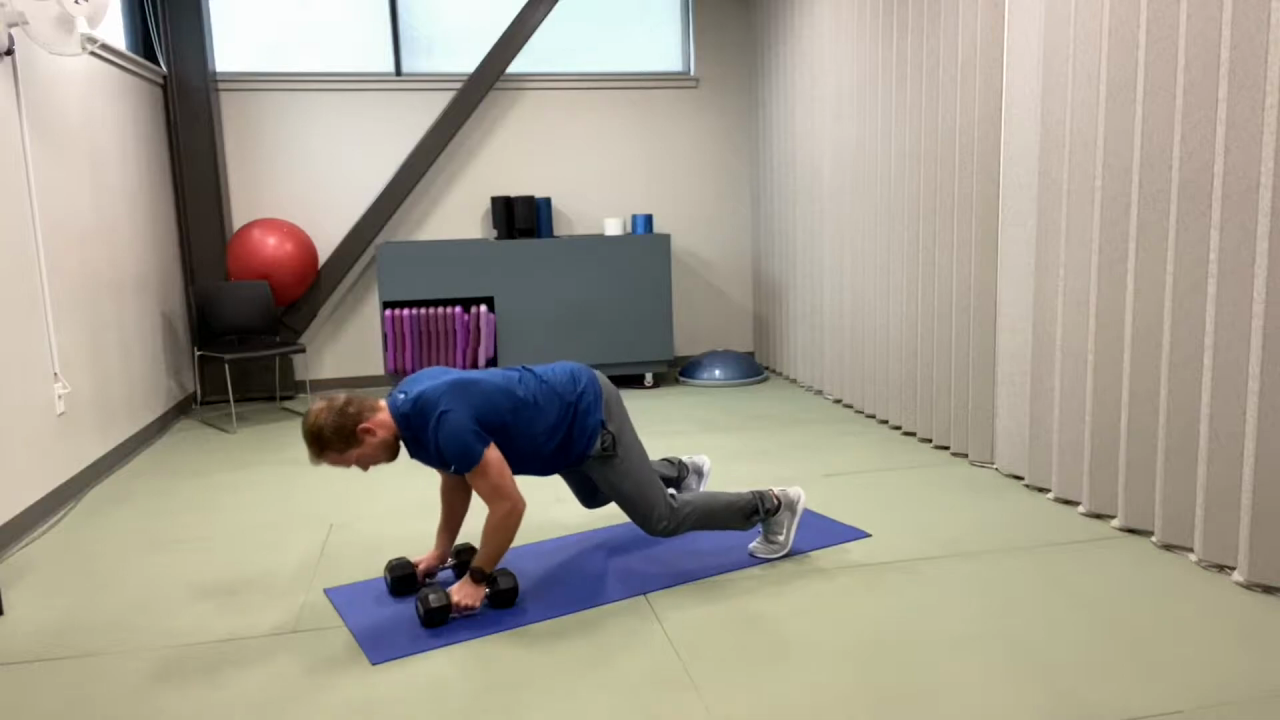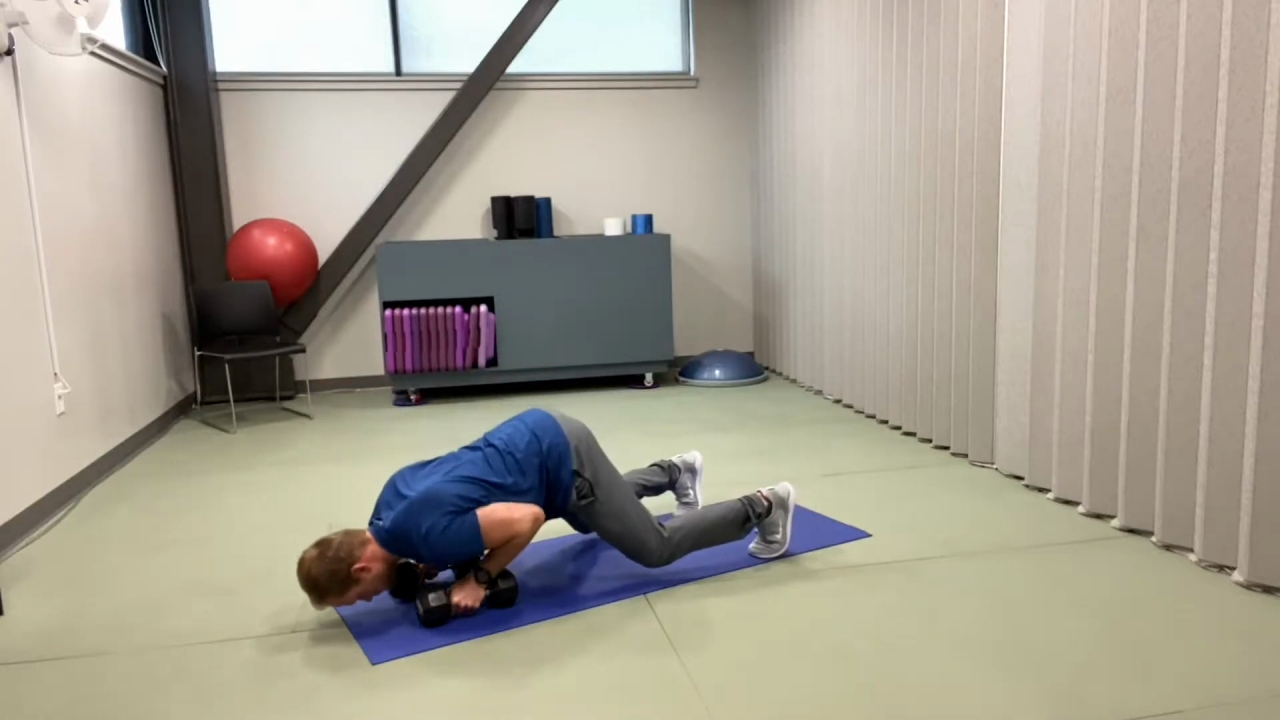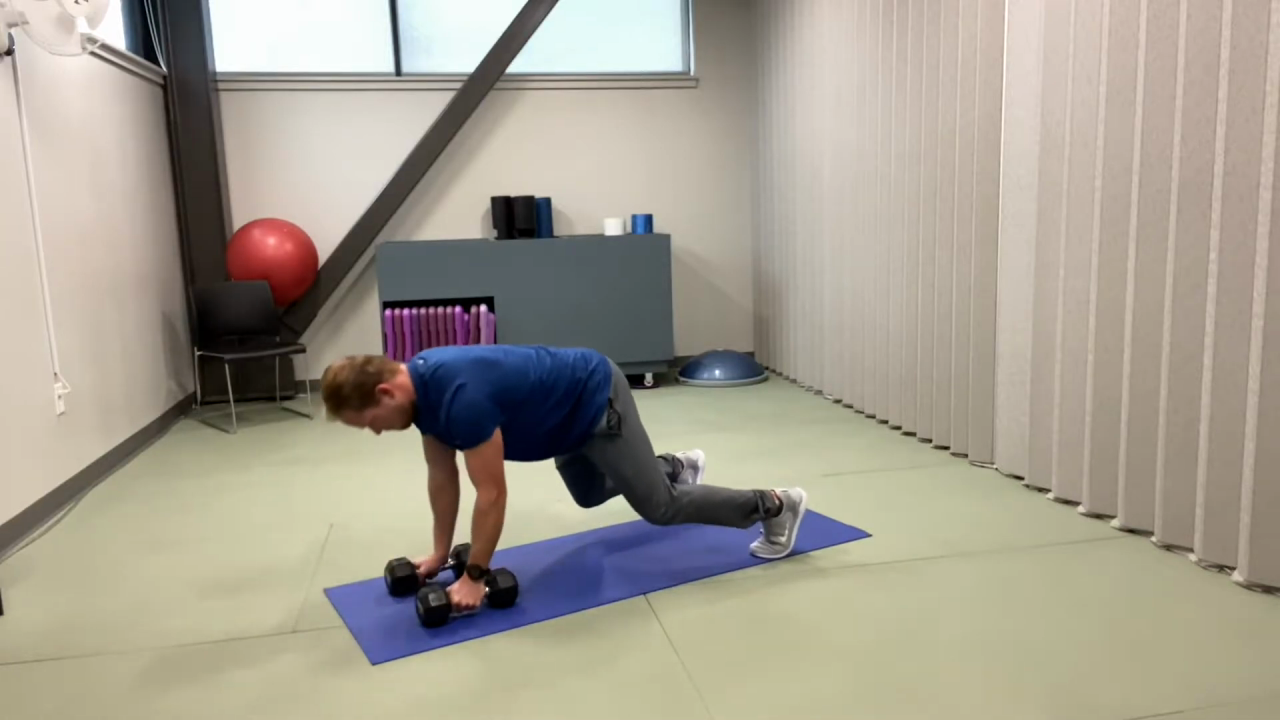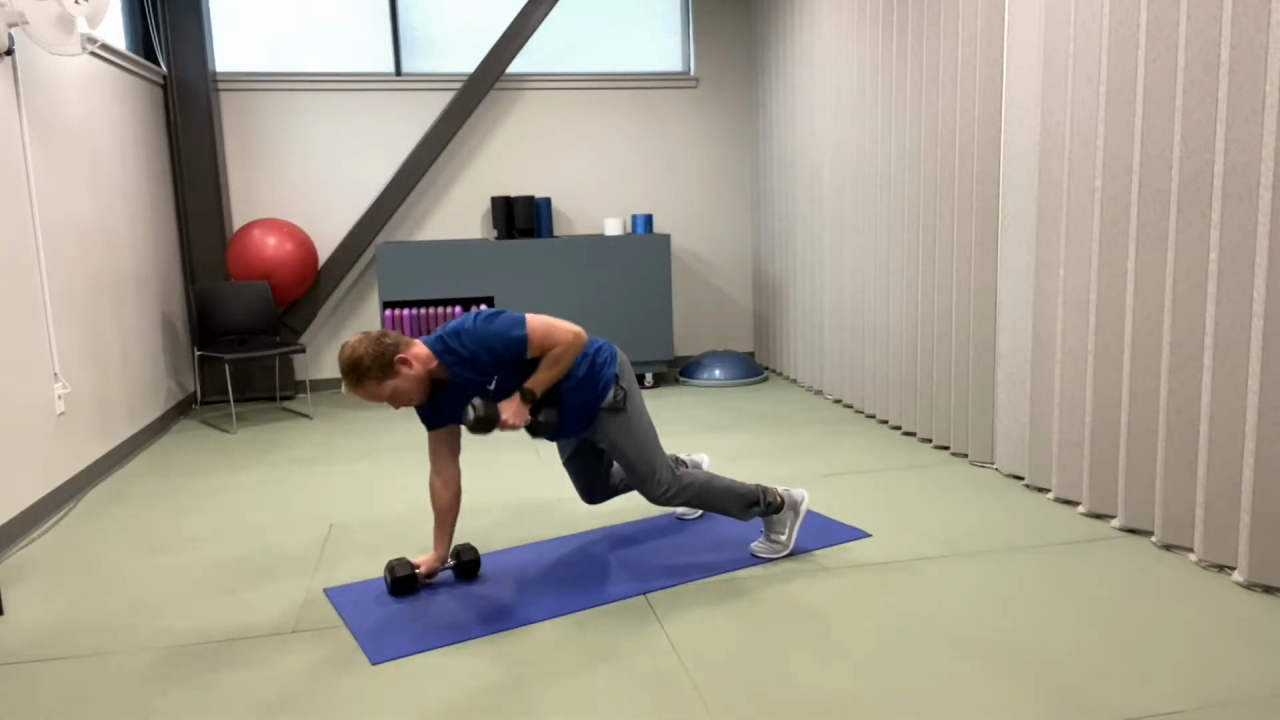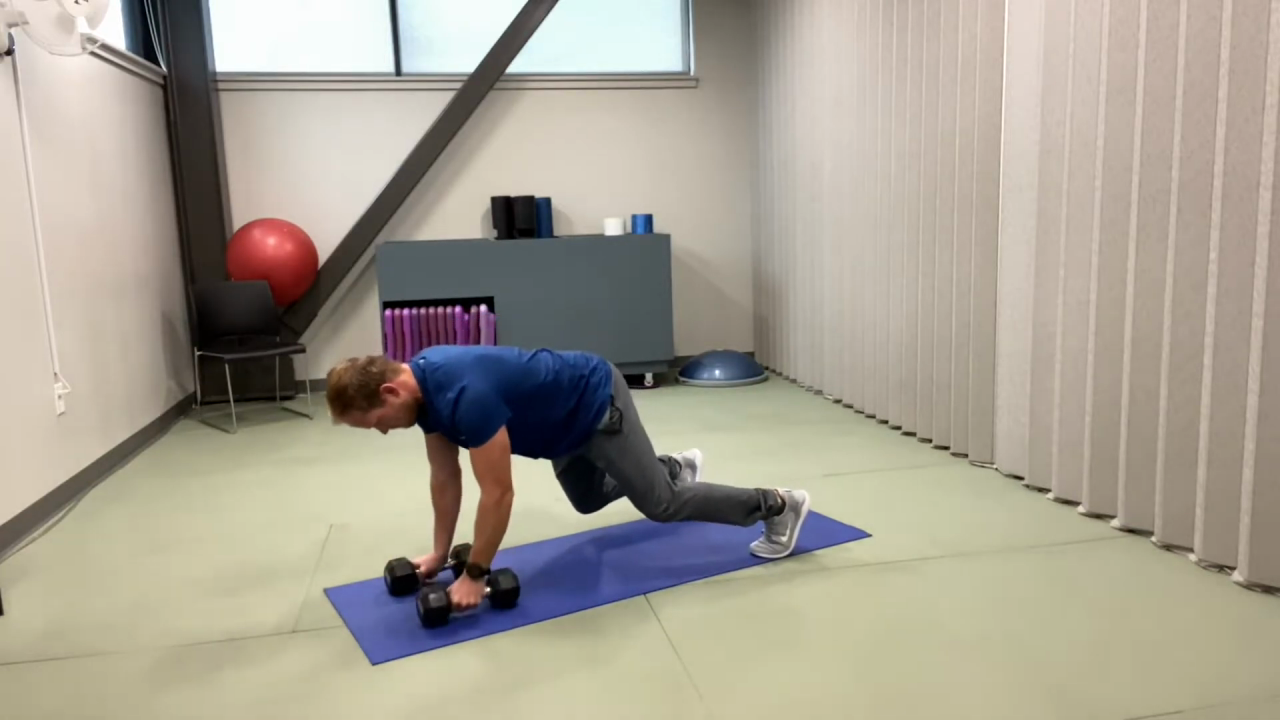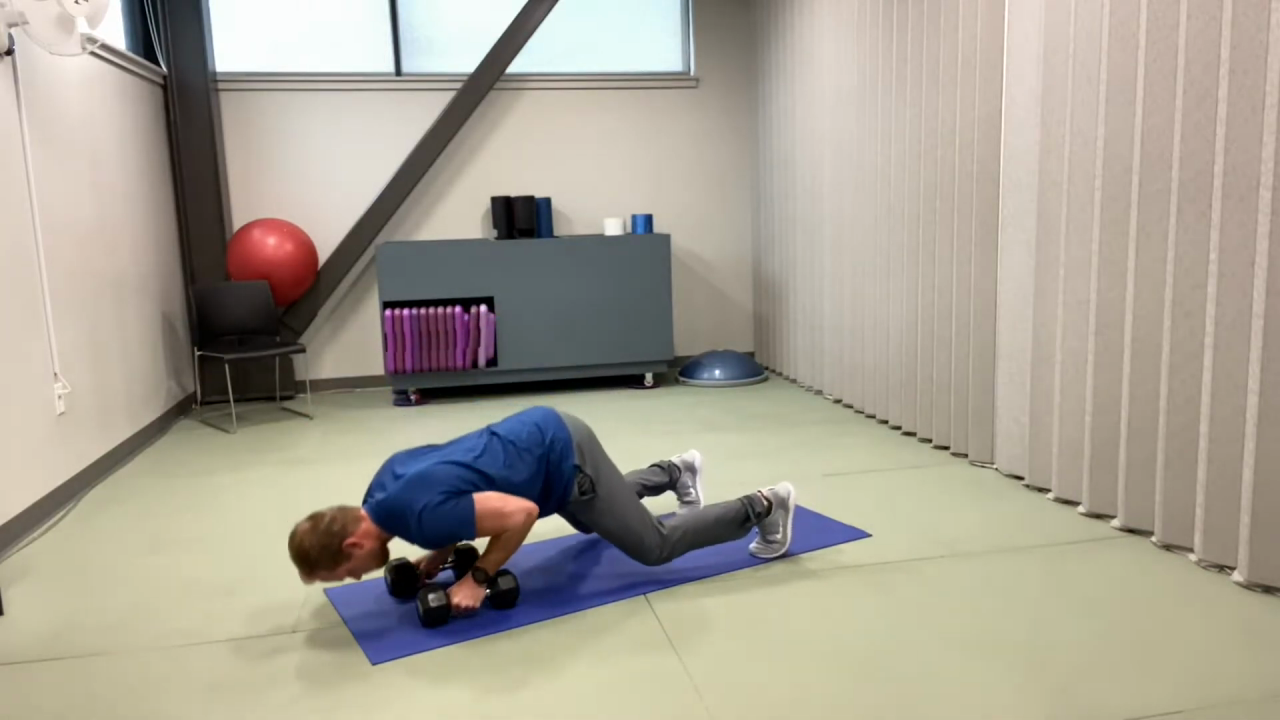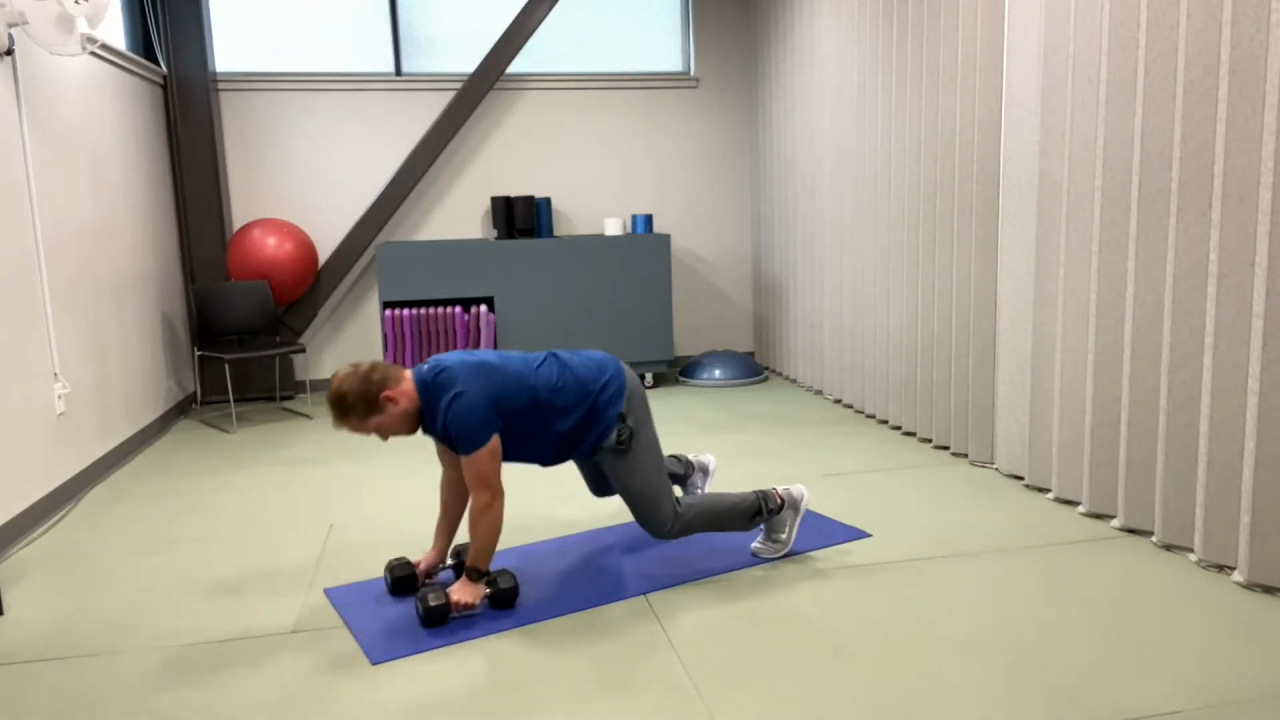
dt=0.7s
person 1, frame 1
left shoulder: (444, 422)
right shoulder: (408, 406)
left elbow: (507, 505)
right elbow: (456, 479)
left wrist: (477, 579)
right wrist: (440, 551)
left hip: (588, 414)
right hip: (569, 408)
left knee: (661, 516)
right knee: (596, 496)
left ankle: (772, 505)
right ankle: (681, 470)
person 1, frame 2
left shoulder: (427, 534)
right shoulder: (390, 507)
left elbow: (529, 519)
left wrist: (478, 579)
left hip: (563, 457)
right hip: (542, 434)
left knee: (654, 548)
right knee: (592, 519)
left ankle: (764, 506)
right ankle: (676, 471)
person 1, frame 3
left shoulder: (459, 395)
right shoulder: (421, 382)
left elbow: (493, 494)
right elbow: (441, 474)
left wrist: (474, 576)
right wrist: (439, 552)
left hip: (595, 398)
right hip: (571, 404)
left knee: (659, 504)
right knee: (592, 494)
left ankle: (774, 505)
right ankle: (675, 465)
person 1, frame 4
left shoulder: (480, 334)
right shoulder: (432, 390)
left elbow: (573, 337)
right elbow: (445, 473)
left wrist: (522, 396)
right wrist: (440, 552)
left hip: (600, 382)
right hip: (568, 408)
left knee: (659, 486)
right knee: (596, 490)
left ankle: (777, 502)
right ankle: (684, 464)
person 1, frame 5
left shoulder: (466, 393)
right shoulder: (422, 385)
left elbow: (497, 493)
right elbow: (444, 475)
left wrist: (474, 575)
right wrist: (439, 553)
left hip: (595, 401)
right hip: (566, 415)
left knee: (659, 503)
right knee: (589, 499)
left ankle: (777, 505)
right ankle: (676, 465)
person 1, frame 6
left shoulder: (420, 516)
right shoulder: (385, 489)
left elbow: (522, 513)
left wrist: (478, 579)
right wrist: (437, 558)
left hip: (563, 455)
right hip: (543, 431)
left knee: (654, 545)
right knee: (597, 518)
left ankle: (764, 506)
right ankle: (678, 471)
person 1, frame 7
left shoulder: (459, 402)
right shoulder: (428, 387)
left elbow: (489, 498)
right elbow: (456, 476)
left wrist: (474, 578)
right wrist: (437, 553)
left hip: (609, 403)
right hip: (589, 394)
left knee: (666, 520)
right knee: (606, 484)
left ankle: (775, 504)
right ankle: (688, 469)
